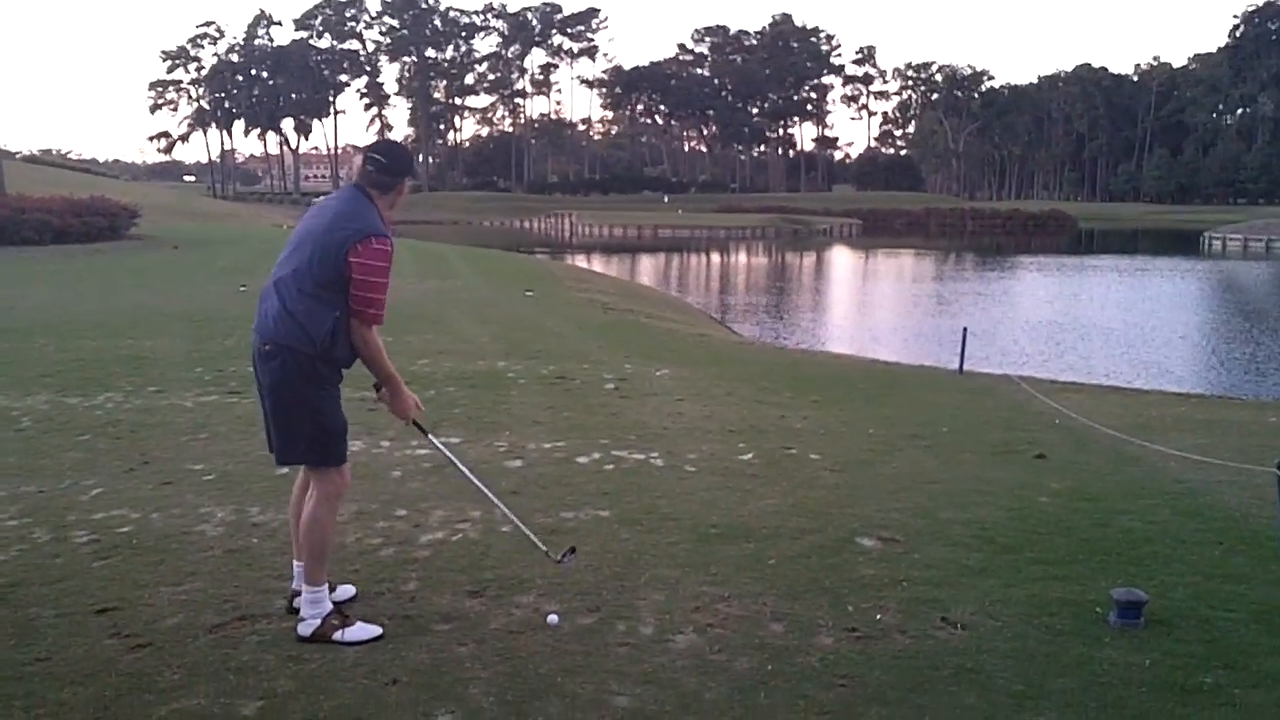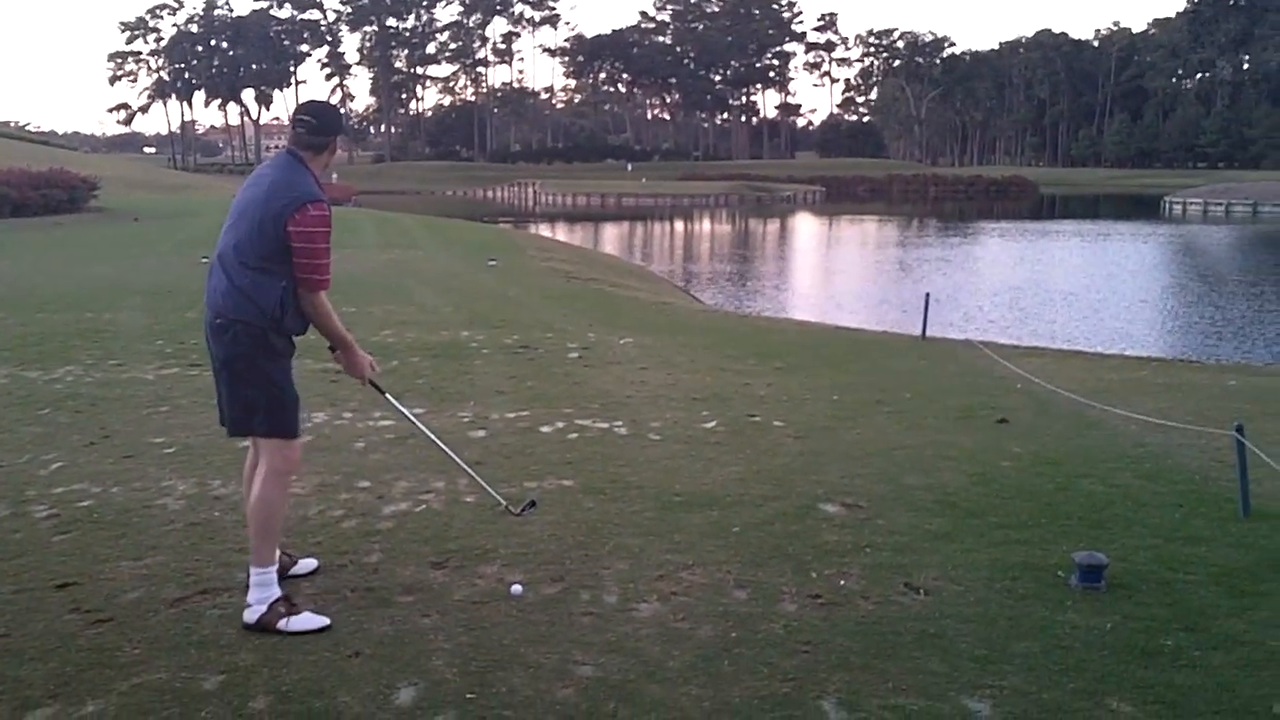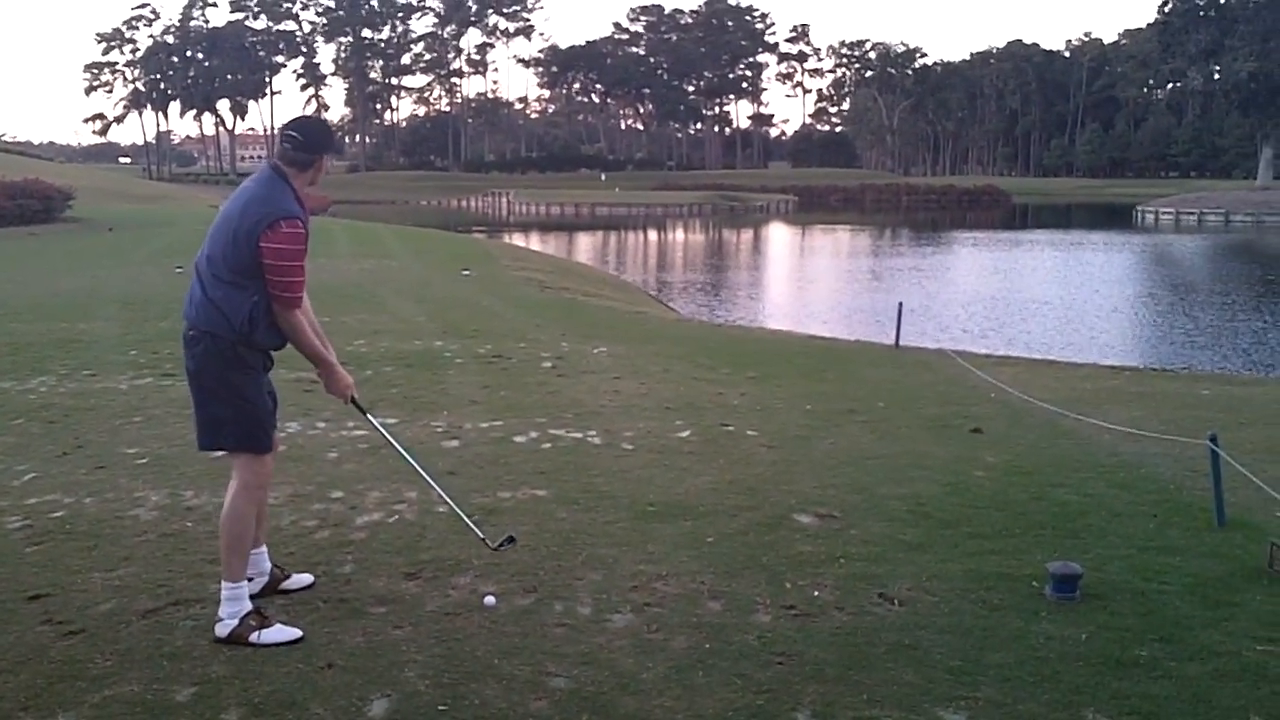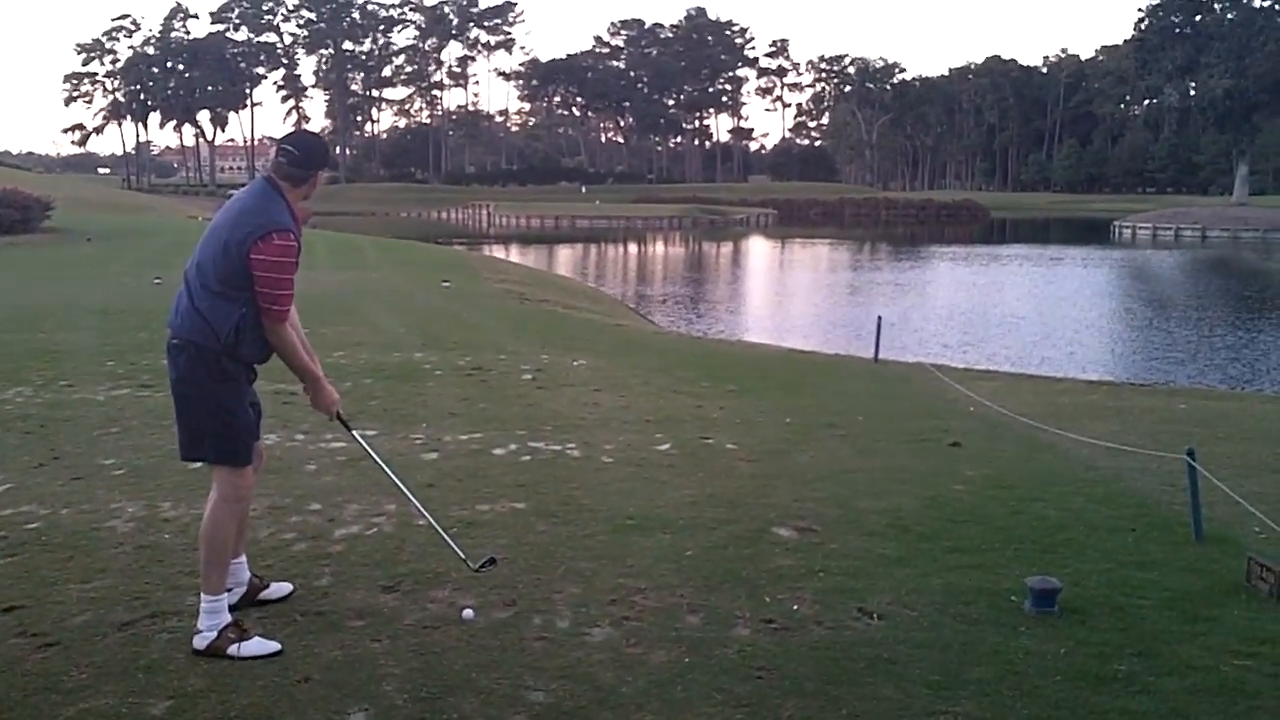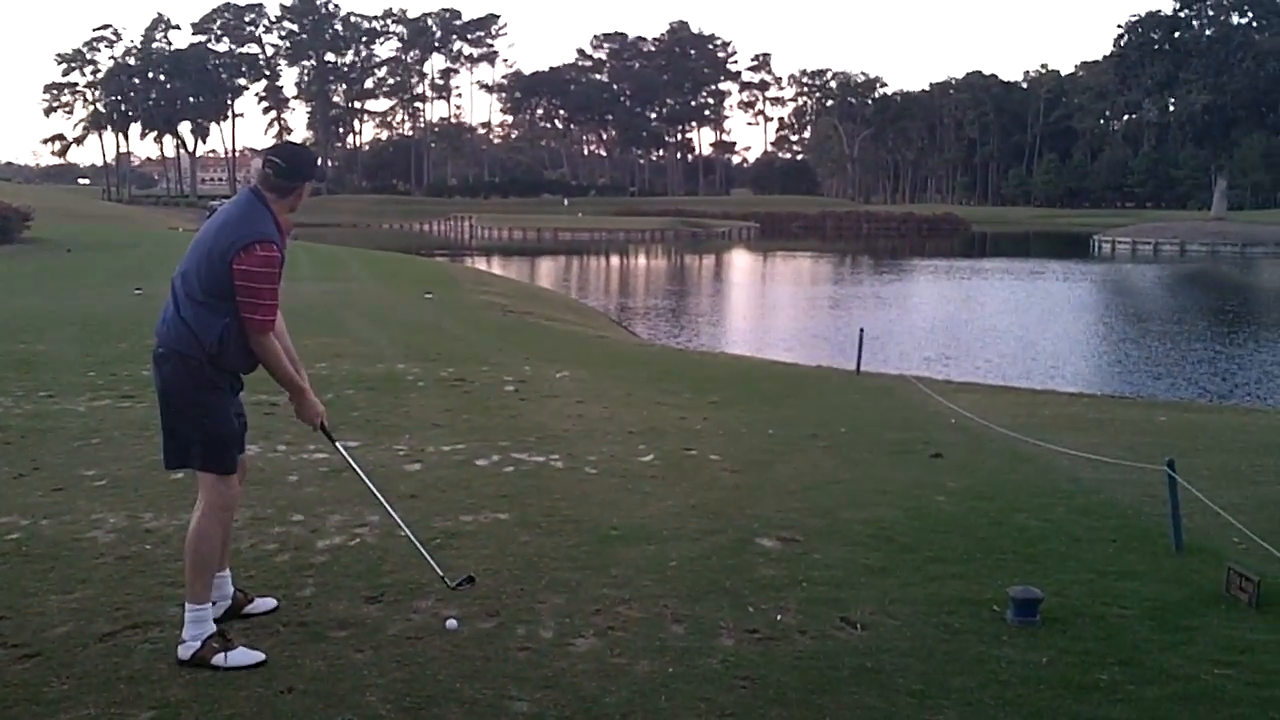
dt=0.5s
person 1, frame 1
left shoulder: (332, 208)
right shoulder: (371, 237)
right elbow: (362, 330)
left wrist: (385, 381)
right wrist: (396, 390)
left hip: (279, 348)
right hip: (301, 361)
left knee: (315, 469)
right knee: (330, 481)
left ankle: (305, 583)
right ankle: (315, 613)
person 1, frame 2
left shoulder: (269, 175)
right shoulder: (308, 202)
right elbow: (310, 295)
left wrist: (338, 341)
right wrist: (349, 350)
left hip: (232, 321)
right hip: (254, 333)
left knee: (264, 442)
right knee: (281, 458)
left ankle: (266, 557)
right ankle: (263, 599)
person 1, frame 3
left shoulder: (261, 188)
right shoulder: (283, 218)
left elbow: (292, 291)
right elbow: (287, 311)
left wrist: (327, 350)
right wrist: (329, 370)
left hip: (228, 339)
right hip: (226, 347)
left knee: (260, 454)
right knee: (252, 470)
left ankle: (257, 570)
right ankle: (234, 612)
person 1, frame 4
left shoulder: (255, 200)
right shoulder: (276, 230)
left elbow: (281, 306)
right elbow: (275, 326)
left wrist: (315, 365)
right wrist: (315, 383)
left hip: (211, 350)
right hip: (210, 358)
left knee: (247, 459)
right knee: (233, 482)
left ankle: (236, 579)
right ankle: (212, 624)
person 1, frame 5
left shoulder: (246, 212)
right shoulder: (259, 242)
left elbow: (269, 314)
right elbow: (259, 335)
left wrist: (301, 376)
right wrist: (300, 394)
left hip: (202, 362)
right hip: (195, 369)
left knee: (231, 475)
right knee: (218, 492)
left ankle: (219, 594)
right ankle: (197, 634)
